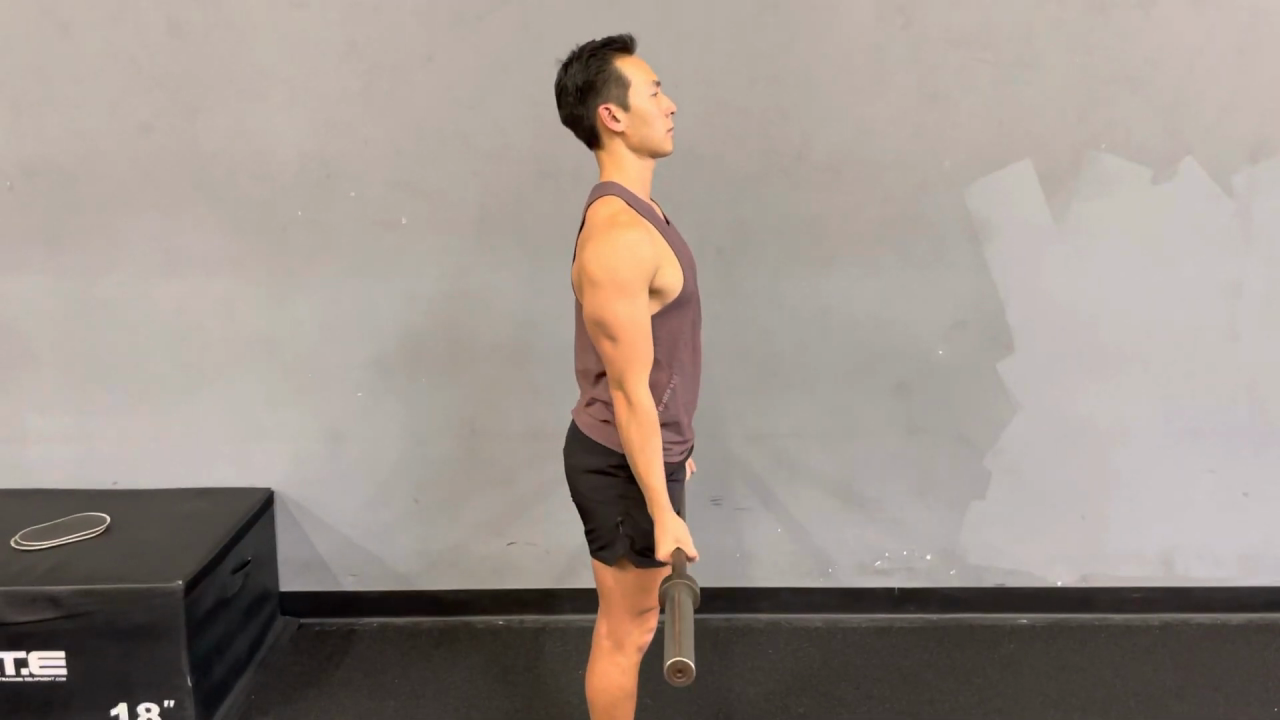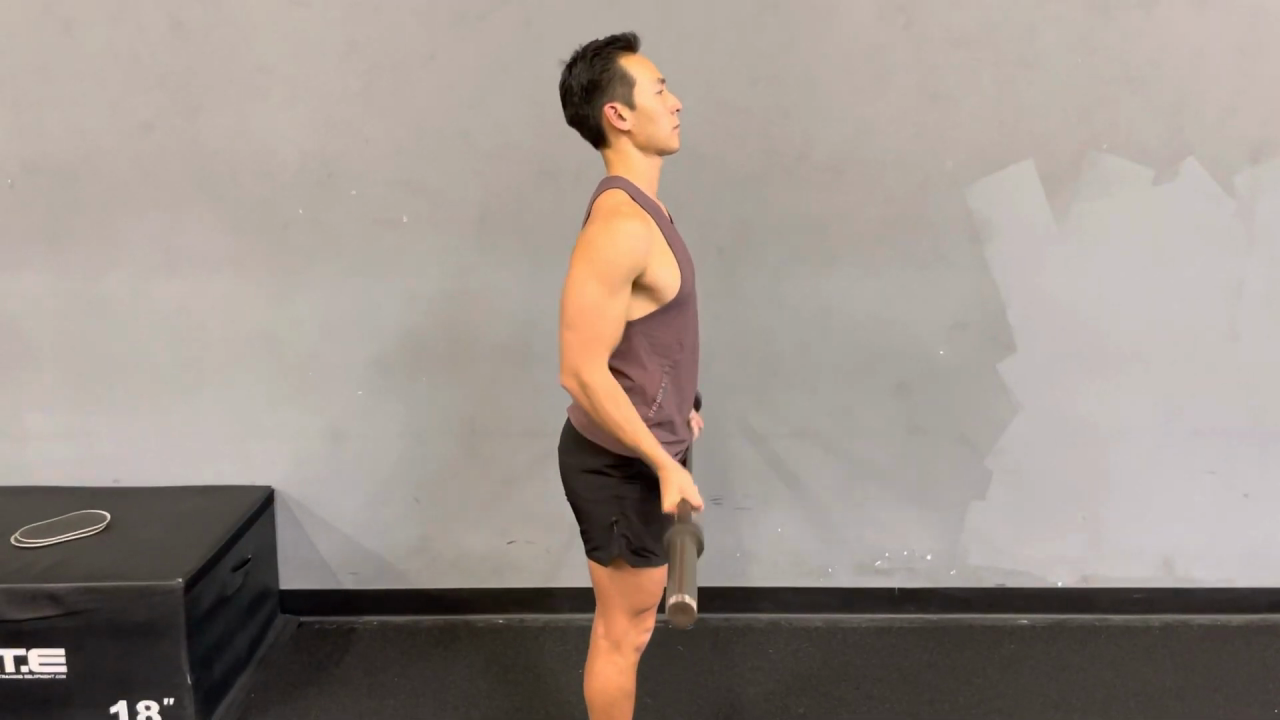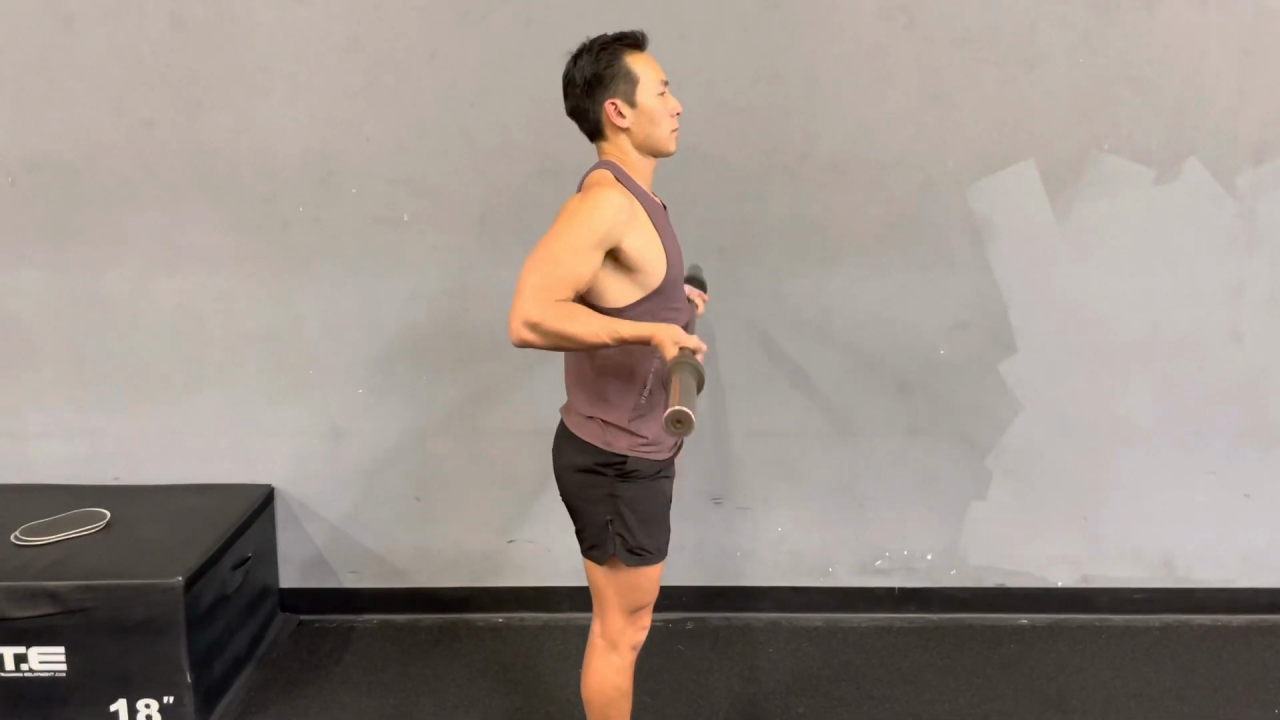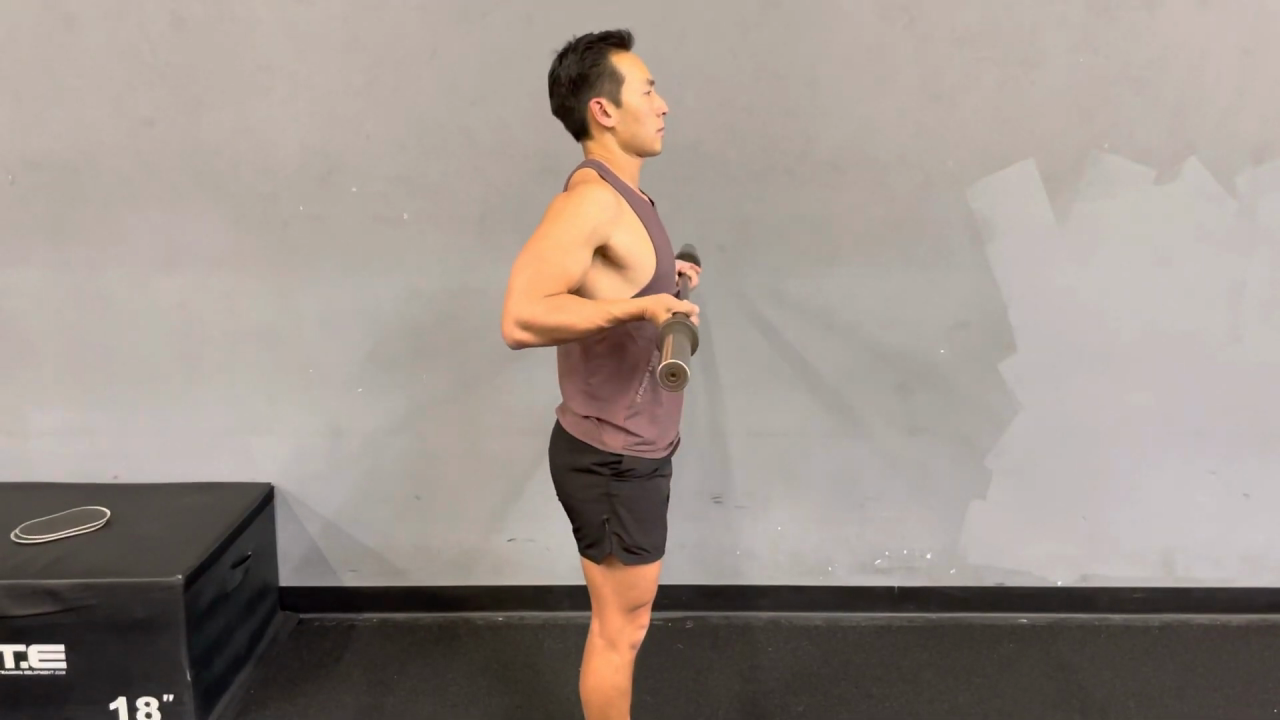
dt=0.5s
person 1, frame 1
left shoulder: (633, 212)
right shoulder: (619, 235)
right elbow: (629, 390)
left wrist: (674, 453)
right wrist: (662, 512)
left hip: (641, 453)
right hip: (625, 464)
left knee: (627, 627)
right knee: (626, 633)
person 1, frame 2
left shoulder: (638, 209)
right shoulder: (620, 225)
right elbow: (583, 371)
left wrist: (677, 405)
right wrist: (668, 466)
left hip: (634, 455)
right hip: (620, 464)
left knee: (625, 625)
right knee: (623, 632)
person 1, frame 3
left shoulder: (632, 196)
right shoulder: (607, 198)
right elbow: (530, 317)
left wrist: (673, 295)
right wrist: (649, 332)
left hip: (631, 449)
right hip: (614, 458)
left knee: (624, 624)
right knee: (620, 630)
person 1, frame 4
left shoulder: (621, 194)
right shoulder: (592, 198)
right elbow: (522, 316)
left wrist: (663, 275)
right wrist: (639, 306)
left hip: (632, 448)
right hip: (611, 458)
left knee: (623, 622)
right knee: (619, 629)
